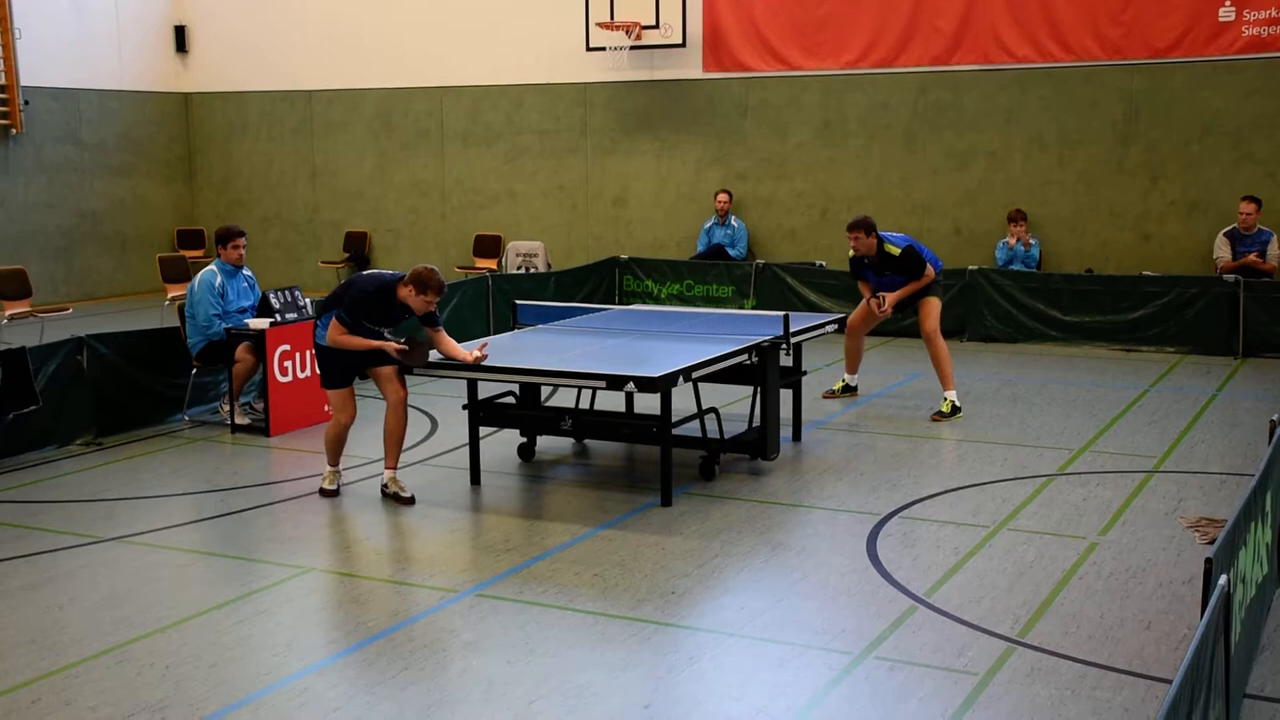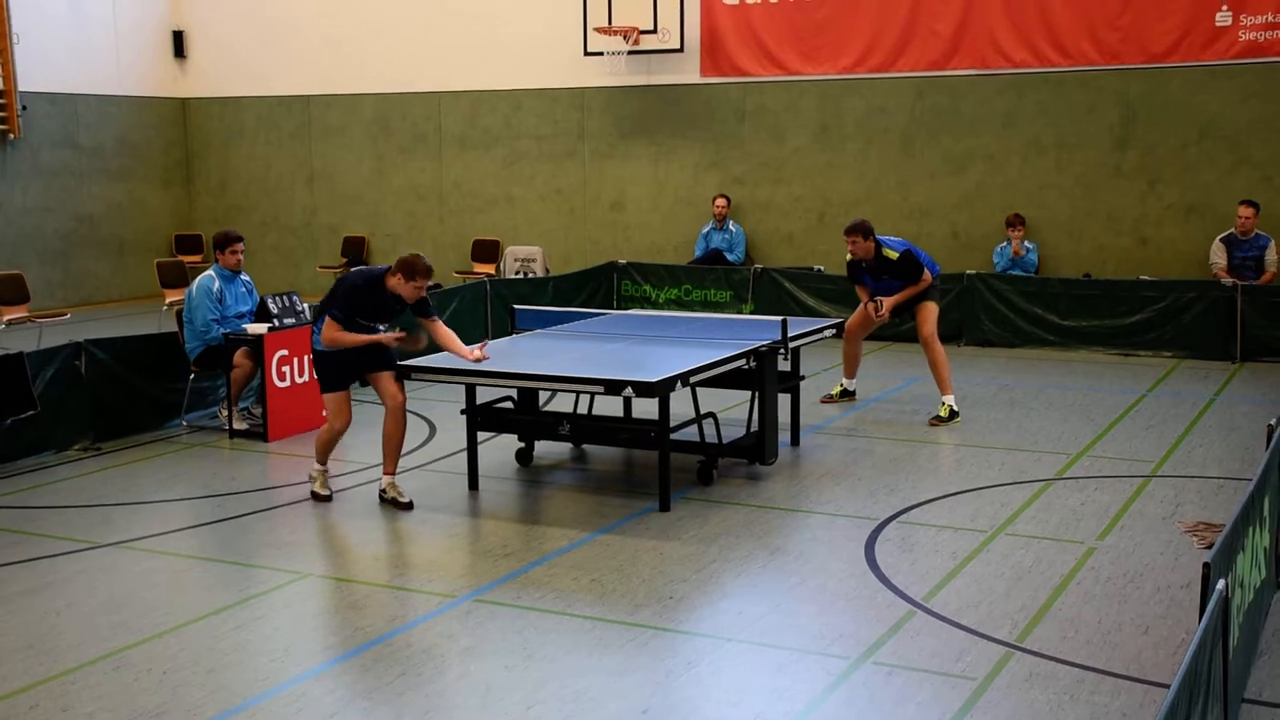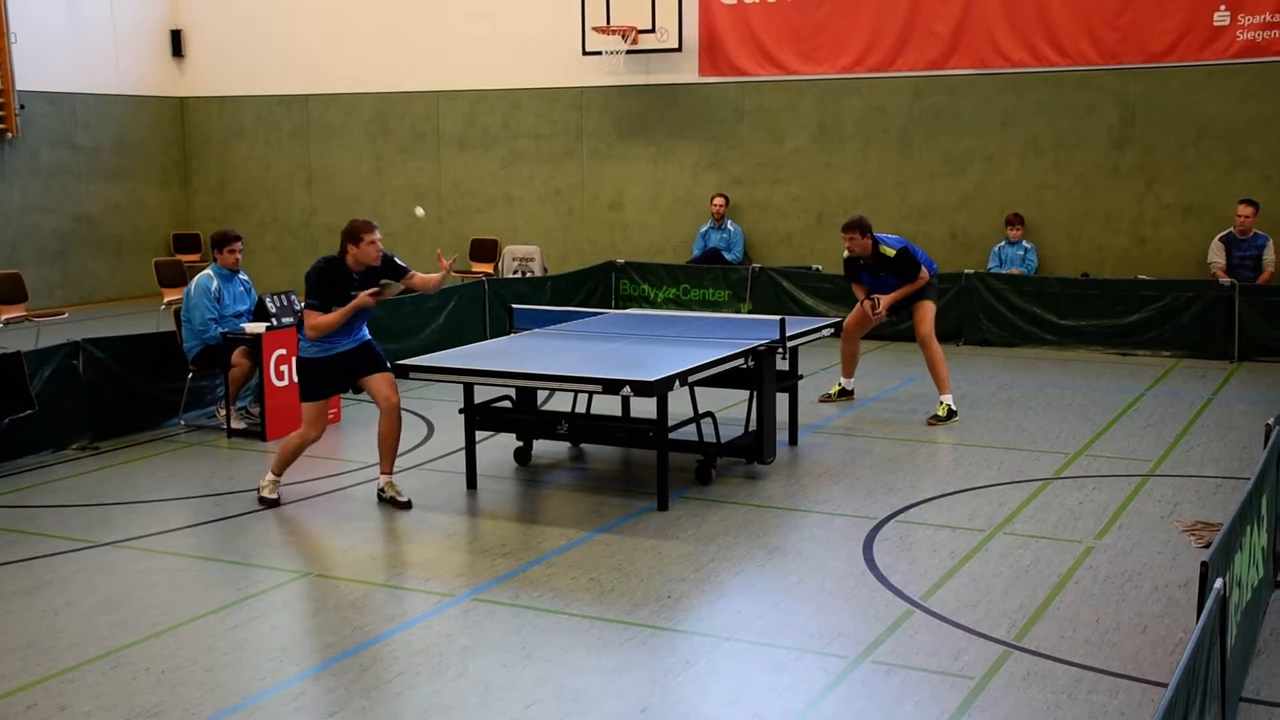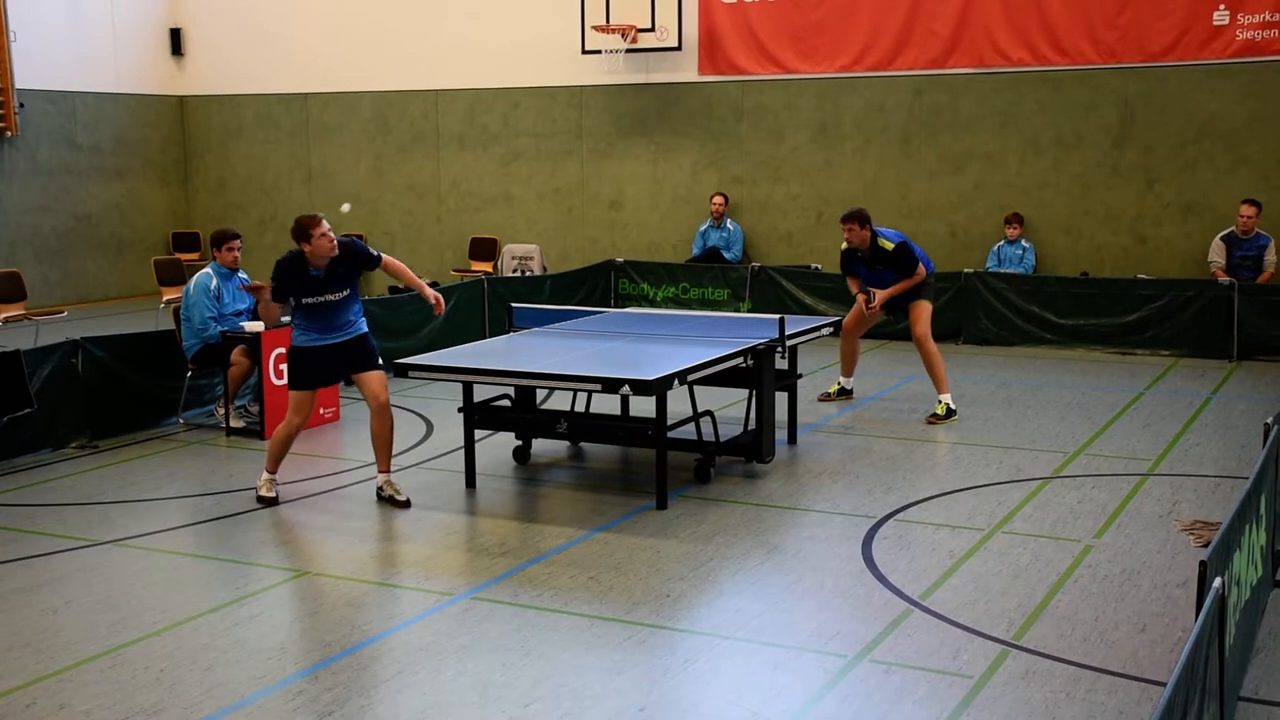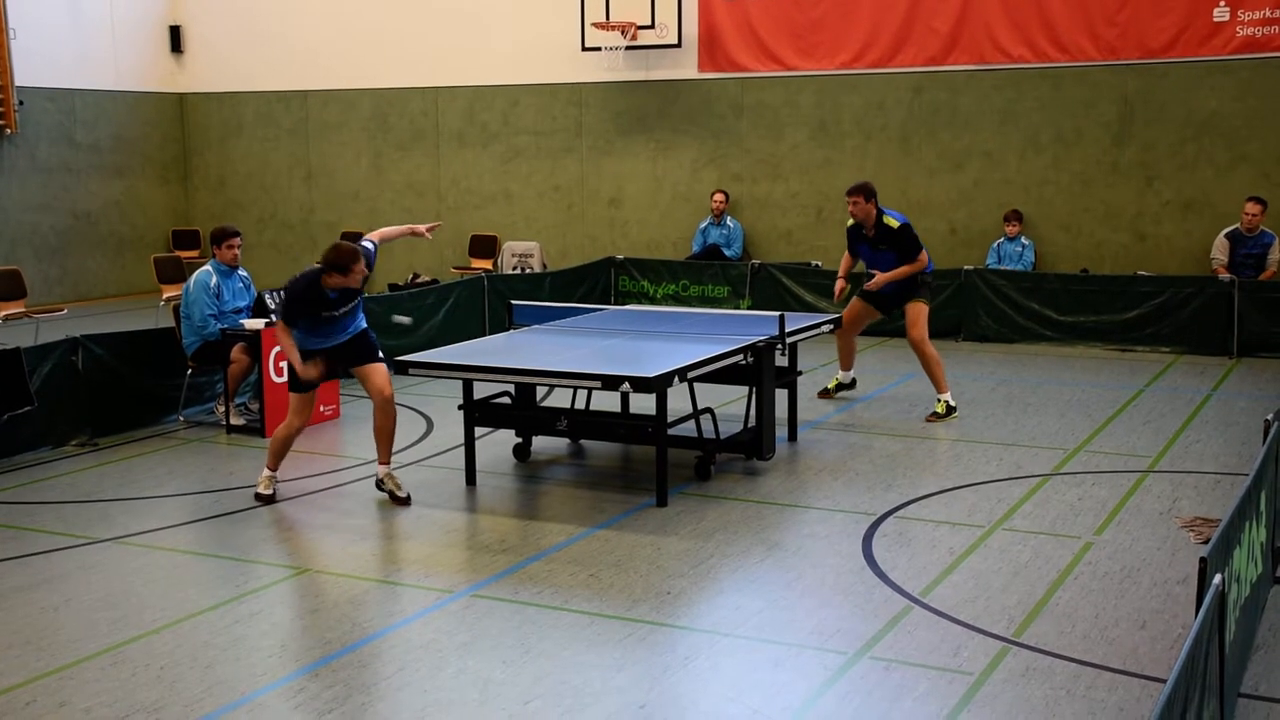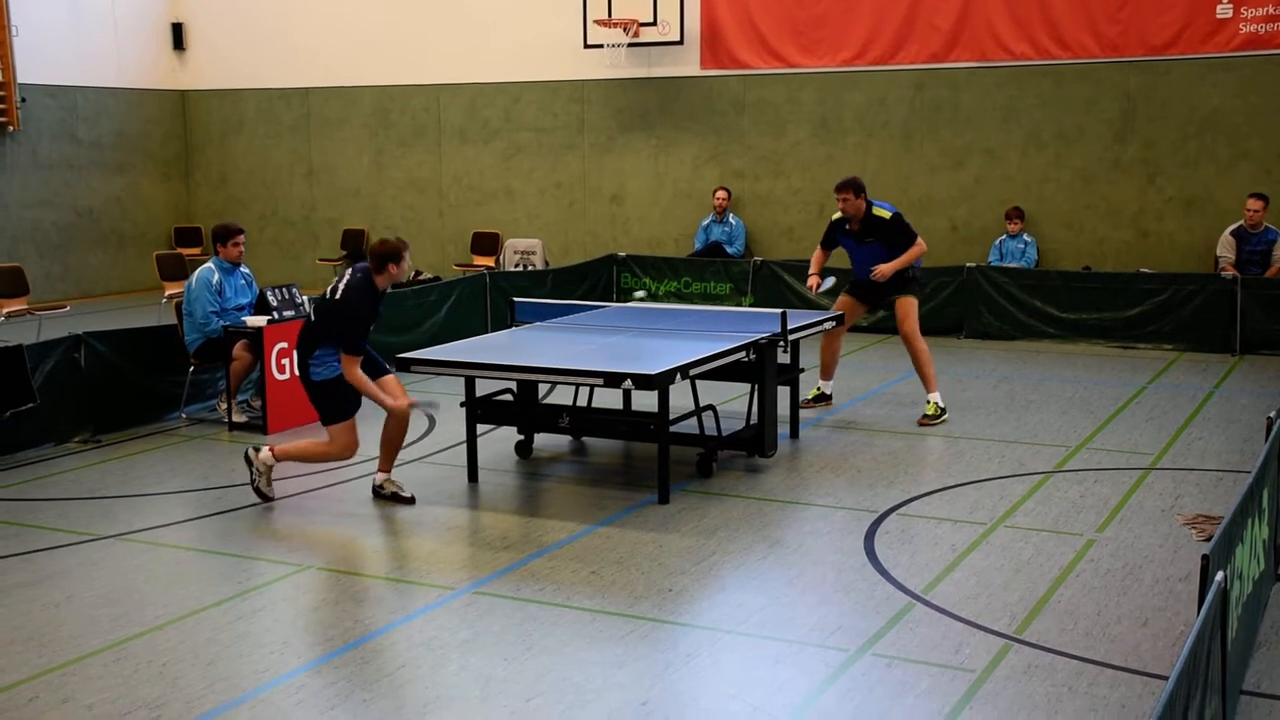
dt=0.3s
person 1, frame 1
left shoulder: (422, 296)
right shoulder: (368, 291)
left elbow: (439, 338)
right elbow: (335, 337)
left wrist: (466, 356)
right wrist: (382, 346)
left hip: (374, 335)
right hip: (335, 338)
left knee: (398, 396)
right knee: (344, 416)
left ankle: (390, 478)
right ankle: (332, 471)
person 1, frame 2
left shoulder: (414, 290)
right shoulder: (357, 286)
left elbow: (438, 329)
right elbow: (329, 337)
left wrist: (466, 352)
right wrist: (379, 337)
left hip: (373, 339)
right hip: (334, 343)
left knee: (396, 402)
right knee: (339, 423)
left ankle: (389, 484)
right ankle: (319, 469)
person 1, frame 3
left shoulder: (381, 261)
right shoulder: (322, 272)
left elbow: (421, 282)
right elbow: (313, 331)
left wrist: (443, 274)
right wrist: (354, 305)
left hip: (357, 342)
right hip: (318, 353)
left knee: (391, 402)
right knee: (312, 432)
left ankle: (386, 483)
right ankle: (272, 478)
person 1, frame 4
left shoulder: (349, 249)
right shoulder: (288, 268)
left elbow: (389, 264)
right elbow: (271, 318)
left wrist: (426, 290)
right wrist: (263, 299)
left hip: (353, 336)
right hip: (309, 345)
left knee: (380, 401)
right knee: (296, 420)
left ankle: (385, 482)
right ankle: (268, 477)
person 1, frame 5
left shoulder: (360, 257)
right shoulder: (302, 290)
left elbow: (376, 236)
right elbow: (283, 332)
left wrist: (413, 229)
right wrist: (299, 366)
left hip: (353, 334)
right hip: (311, 346)
left knee: (384, 395)
right knee: (297, 422)
left ankle: (384, 473)
right ankle: (269, 474)
person 1, frame 6
left shoulder: (366, 271)
right shoulder: (357, 307)
left elbow: (334, 299)
right elbow: (351, 372)
right wrist: (388, 402)
left hip: (348, 350)
right hip: (323, 364)
left knee: (401, 408)
right knee: (343, 448)
left ankle: (383, 480)
right ankle: (264, 456)
person 2, frame 1
left shoulder: (901, 250)
right shoulder: (856, 256)
left elbow: (929, 274)
right elbow: (863, 280)
left wrist: (896, 296)
right wrist: (870, 298)
left hip: (925, 282)
right hip: (887, 289)
left knee: (930, 332)
right knee: (853, 326)
left ankle: (951, 400)
right ankle: (849, 383)
person 2, frame 2
left shoulder: (898, 254)
right shoulder: (853, 261)
left elbow: (925, 279)
right elbow: (861, 285)
left wrist: (893, 301)
right wrist: (868, 302)
left hip: (922, 286)
right hip: (884, 292)
left knee: (927, 336)
right knee: (851, 330)
left ankle: (949, 405)
right ankle: (848, 388)
person 2, frame 3
left shoulder: (895, 251)
right shoulder: (850, 258)
left elbow: (923, 277)
right elbow: (857, 283)
left wrist: (891, 299)
right wrist: (864, 300)
left hip: (920, 285)
right hip: (882, 291)
left knee: (925, 335)
right knee: (849, 329)
left ankle: (947, 404)
right ankle: (846, 387)
person 2, frame 4
left shoulder: (893, 246)
right shoulder: (848, 250)
left elbow: (920, 273)
right elbow: (852, 277)
left wrist: (887, 293)
right wrist: (858, 294)
left hip: (917, 283)
right hip: (880, 289)
left knee: (921, 336)
right knee: (848, 329)
left ankle: (946, 403)
right ankle: (845, 386)
person 2, frame 5
left shoulder: (897, 226)
right shoulder: (853, 227)
left elbow: (922, 261)
right elbow: (851, 255)
left wrist: (887, 277)
right wrist: (842, 277)
left hip: (913, 282)
right hip: (879, 283)
left knee: (917, 338)
right knee: (843, 327)
left ankle: (946, 400)
right ankle: (845, 379)
person 2, frame 6
left shoulder: (887, 218)
right shoulder: (838, 222)
left elbow: (920, 247)
right elbow: (822, 250)
left wrist: (893, 266)
right wrist: (813, 273)
left hip: (900, 279)
right hip: (864, 282)
left knee: (909, 332)
right knee: (831, 328)
left ankle: (935, 402)
right ankle: (824, 390)
person 3, frame 1
left shoulder: (246, 274)
right shoulder: (208, 279)
left elbow: (259, 310)
right elbow: (210, 327)
right hip: (209, 342)
right knee: (249, 354)
left ankle: (263, 399)
right ankle: (229, 403)
person 3, frame 2
left shoulder: (244, 280)
right shoulder: (206, 285)
left elbow: (257, 315)
right elbow: (208, 332)
right hip: (207, 348)
right knee: (248, 359)
left ankle: (260, 404)
right ankle: (228, 408)
person 3, frame 3
left shoulder: (242, 279)
right shoulder: (204, 284)
left elbow: (255, 314)
right elbow: (206, 331)
right hip: (205, 347)
right knee: (245, 358)
left ankle: (258, 404)
right ankle: (226, 407)
person 3, frame 4
left shoulder: (241, 277)
right shoulder: (203, 282)
left elbow: (254, 313)
right elbow: (206, 330)
left hip: (238, 339)
right hip: (204, 345)
right knee: (244, 357)
left ankle: (257, 402)
right ankle: (224, 406)
person 3, frame 5
left shoulder: (242, 275)
right shoulder: (203, 279)
left elbow: (254, 311)
right elbow: (206, 327)
left hip: (238, 337)
right hip: (204, 343)
right knee: (244, 354)
left ankle: (258, 399)
right ankle: (224, 404)
person 3, frame 6
left shoulder: (244, 272)
right shoulder: (205, 277)
left elbow: (257, 307)
right elbow: (208, 324)
right wrist: (241, 328)
right hip: (206, 341)
right knee: (246, 351)
left ankle: (259, 396)
right ankle: (227, 401)
